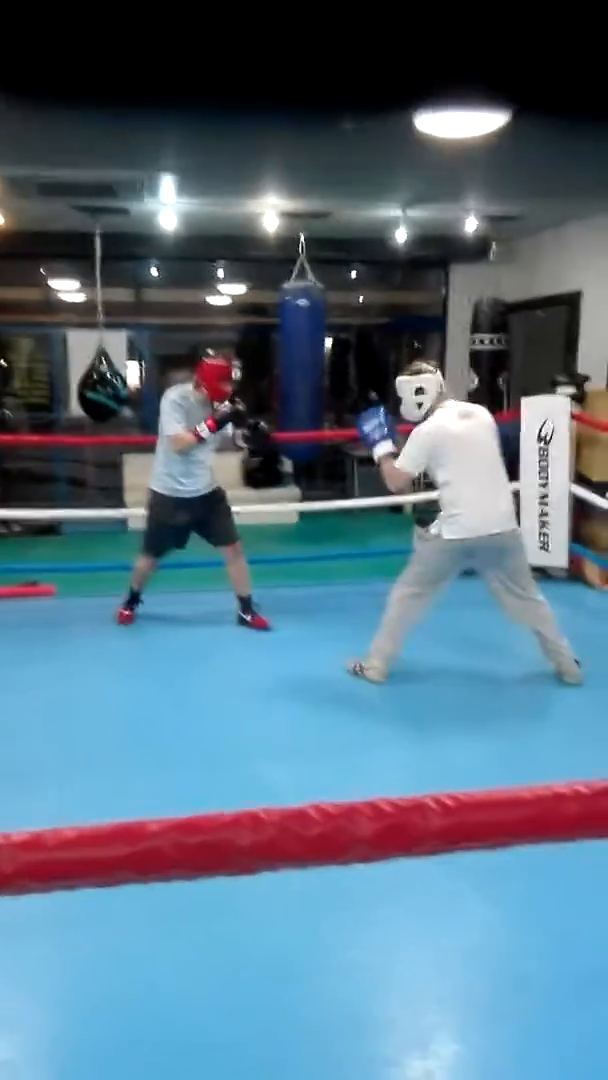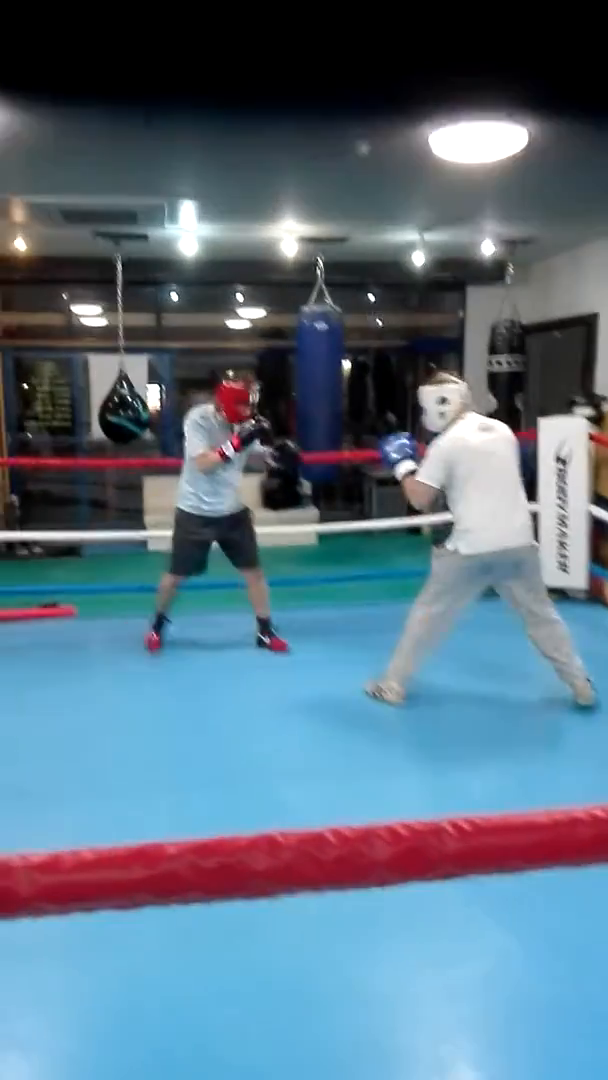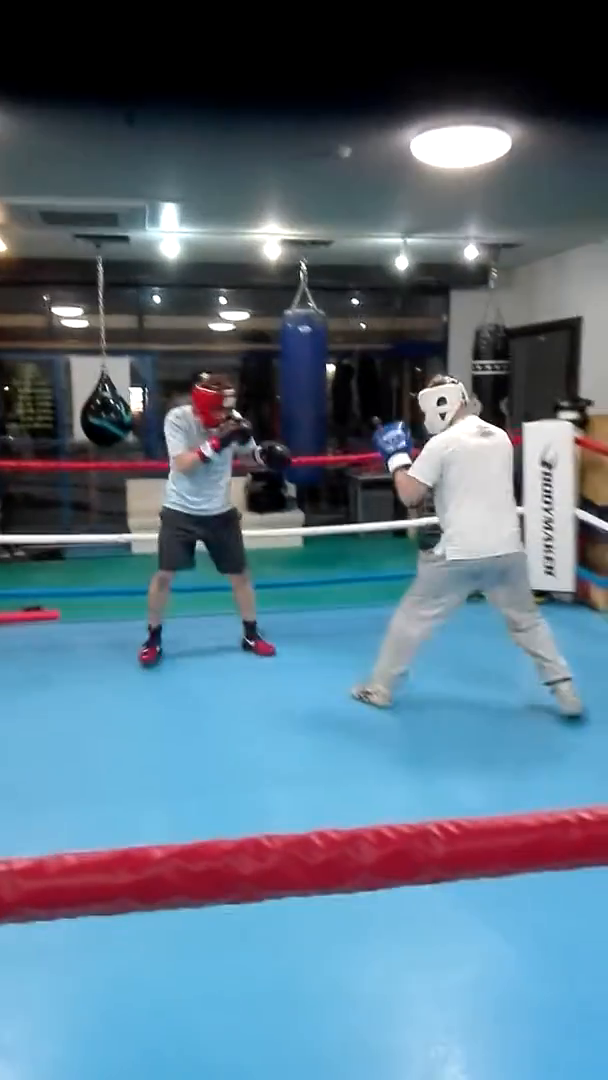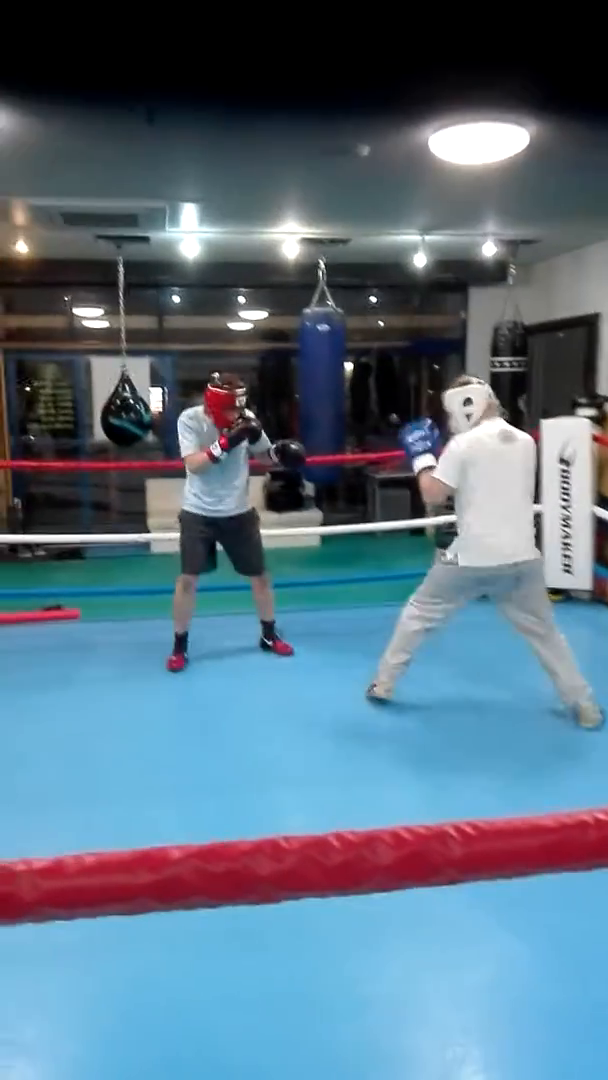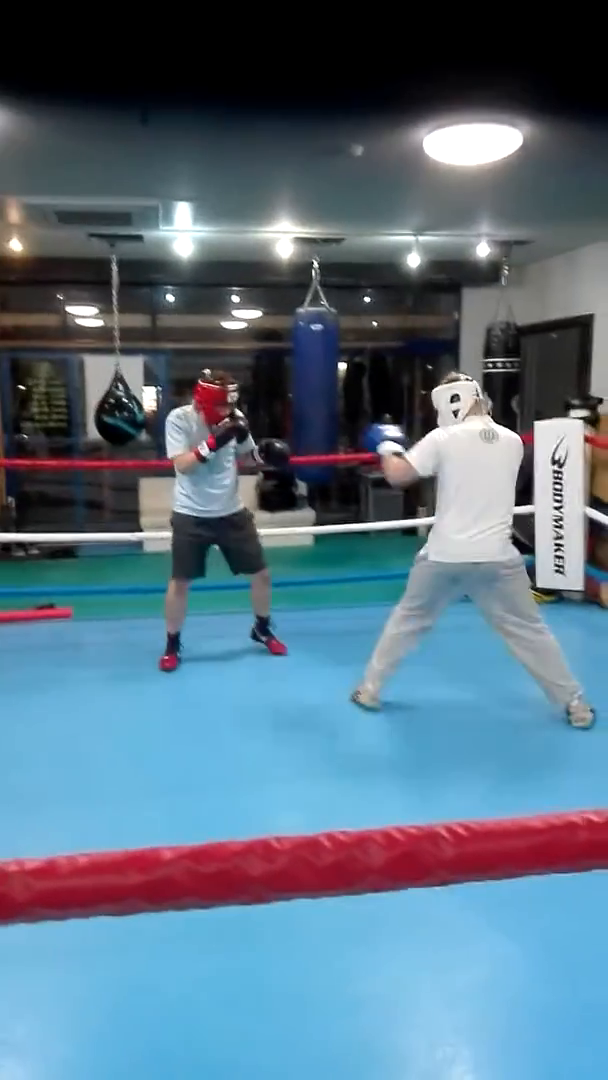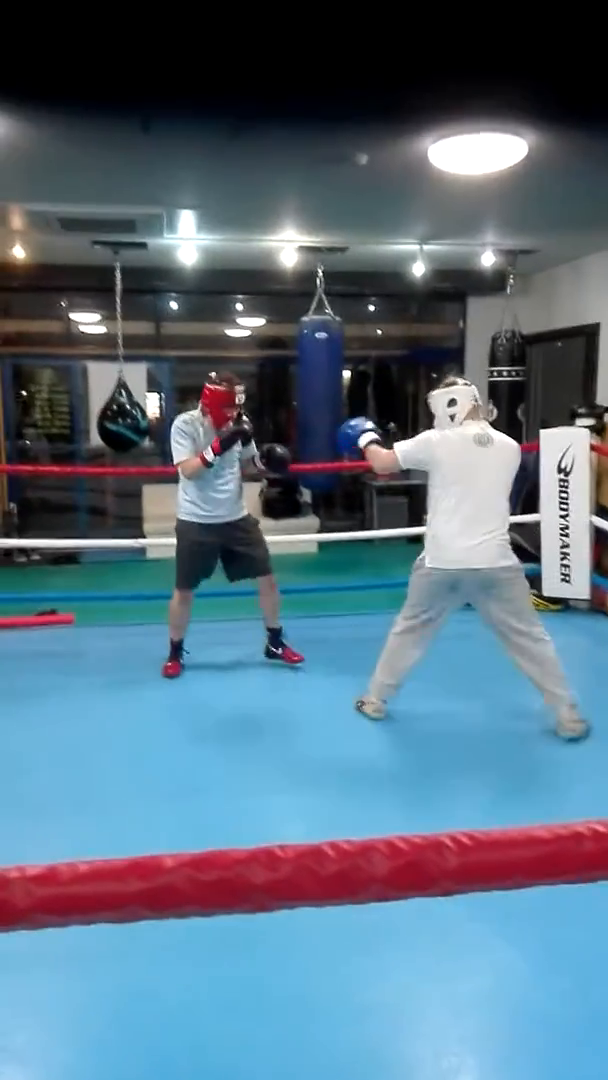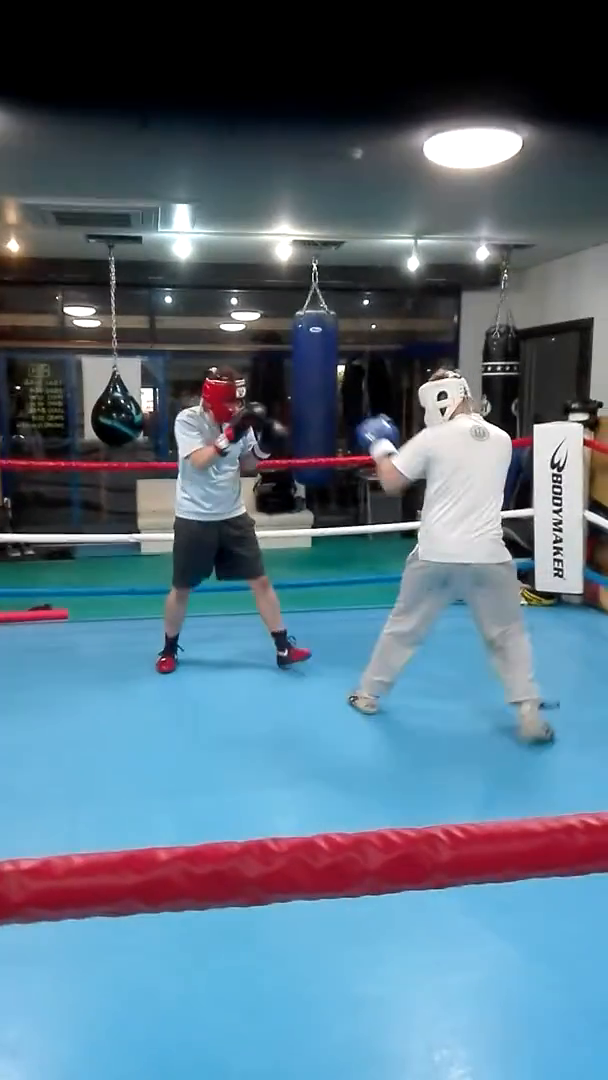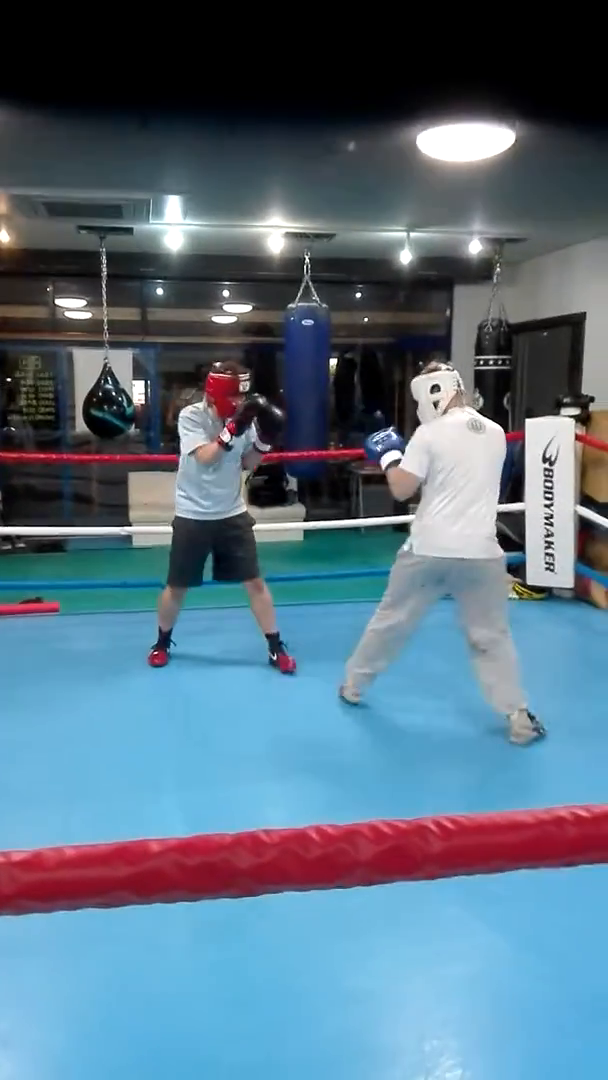
dt=0.1s
person 1, frame 1
left shoulder: (427, 431)
right shoulder: (482, 415)
left elbow: (397, 483)
left wrist: (380, 443)
left hip: (457, 532)
right hip: (502, 527)
left knee: (410, 593)
right knee: (525, 595)
left ankle: (376, 663)
right ankle: (565, 663)
person 1, frame 2
left shoulder: (446, 444)
right shoulder: (503, 431)
left elbow: (420, 500)
left wrist: (401, 463)
left hip: (473, 548)
right hip: (519, 543)
left knee: (429, 613)
right knee: (541, 615)
left ankle: (393, 685)
right ankle: (580, 684)
person 1, frame 3
left shoulder: (441, 444)
right shoulder: (500, 437)
left elbow: (410, 495)
left wrist: (397, 455)
left hip: (460, 553)
right hip: (506, 551)
left knee: (413, 616)
right knee: (527, 622)
left ankle: (379, 687)
right ankle: (564, 691)
person 1, frame 4
left shoulder: (463, 444)
right shoulder: (525, 441)
left elbow: (433, 496)
left wrist: (421, 456)
left hip: (471, 559)
right hip: (521, 558)
left knee: (420, 613)
right knee: (543, 630)
left ankle: (384, 682)
right ankle: (584, 704)
person 1, frame 5
left shoulder: (444, 440)
right shoulder: (513, 442)
left elbow: (397, 474)
left wrist: (387, 443)
left hip: (444, 556)
right hip: (496, 557)
left knee: (407, 620)
right knee: (529, 629)
left ankle: (371, 689)
right ankle: (575, 704)
person 1, frame 6
left shoulder: (436, 441)
right shoulder: (509, 448)
left elbow: (382, 464)
left wrist: (365, 435)
left hip: (443, 563)
right hip: (496, 564)
left knee: (409, 631)
right knee: (528, 637)
left ankle: (374, 699)
right ankle: (566, 713)
person 1, frame 7
left shoulder: (432, 438)
right shoulder: (501, 440)
left elbow: (392, 481)
left wrist: (380, 442)
left hip: (435, 556)
right hip: (488, 557)
left knee: (403, 627)
right knee: (508, 635)
left ankle: (368, 693)
right ankle: (530, 714)
person 1, frame 8
left shoulder: (430, 433)
right shoulder: (496, 434)
left elbow: (401, 490)
left wrist: (387, 452)
left hip: (428, 552)
right hip: (480, 554)
left knee: (390, 620)
right knee: (491, 639)
left ankle: (353, 685)
right ankle: (518, 717)
person 2, frame 1
left shoulder: (220, 402)
right shoulder: (176, 398)
right elbow: (179, 445)
right wrist: (214, 423)
left hip: (205, 490)
right hip: (169, 492)
left knee: (233, 547)
right knee: (151, 556)
left ankle: (246, 610)
right ankle: (132, 599)
person 2, frame 2
left shoulder: (245, 422)
right shoulder: (199, 418)
left elbow: (251, 458)
right elbow: (204, 464)
right wrist: (239, 441)
left hip: (232, 510)
right hip: (195, 511)
left knee: (254, 570)
right knee: (177, 575)
left ankle: (266, 631)
right ankle: (158, 623)
person 2, frame 3
left shoulder: (233, 420)
right shoulder: (178, 418)
left elbow: (247, 455)
right elbow: (183, 464)
left wrist: (265, 454)
right wrist: (215, 442)
left hip: (220, 511)
right hip: (180, 510)
left knee: (240, 574)
right knee: (164, 575)
left ankle: (250, 635)
right ankle: (153, 639)
person 2, frame 4
left shoulder: (246, 419)
right shoulder: (190, 419)
left elbow: (261, 455)
right elbow: (194, 465)
left wrist: (280, 452)
right wrist: (226, 441)
left hip: (238, 512)
right hip: (199, 513)
left knee: (259, 577)
right knee: (187, 579)
left ankle: (269, 635)
right ankle: (179, 645)
person 2, frame 5
left shoulder: (236, 418)
right shoulder: (179, 419)
left elbow: (245, 459)
right elbow: (182, 465)
left wrist: (262, 453)
right wrist: (214, 441)
left hip: (231, 511)
right hip: (191, 514)
left knee: (260, 573)
right knee: (180, 582)
left ankle: (262, 630)
right ankle: (172, 646)
person 2, frame 6
left shoulder: (241, 423)
right shoulder: (185, 424)
right elbow: (188, 470)
left wrist: (266, 458)
right wrist: (219, 444)
left hip: (235, 517)
right hip: (195, 521)
left knee: (267, 579)
right knee: (184, 589)
left ankle: (275, 642)
right ankle: (175, 652)
person 2, frame 7
left shoulder: (242, 418)
right shoulder: (188, 419)
right elbow: (201, 461)
left wrist: (264, 446)
right wrist: (231, 433)
left hip: (233, 515)
right hip: (194, 517)
left knee: (260, 581)
right knee: (181, 588)
left ankle: (284, 646)
right ankle: (169, 648)
person 2, frame 8
left shoulder: (242, 415)
right shoulder: (191, 415)
left elbow: (248, 463)
right elbow: (206, 457)
left wrist: (265, 437)
right wrist: (233, 429)
left hip: (232, 514)
right hip: (193, 516)
left knee: (255, 581)
right knee: (177, 587)
left ankle: (276, 649)
right ankle: (162, 642)
